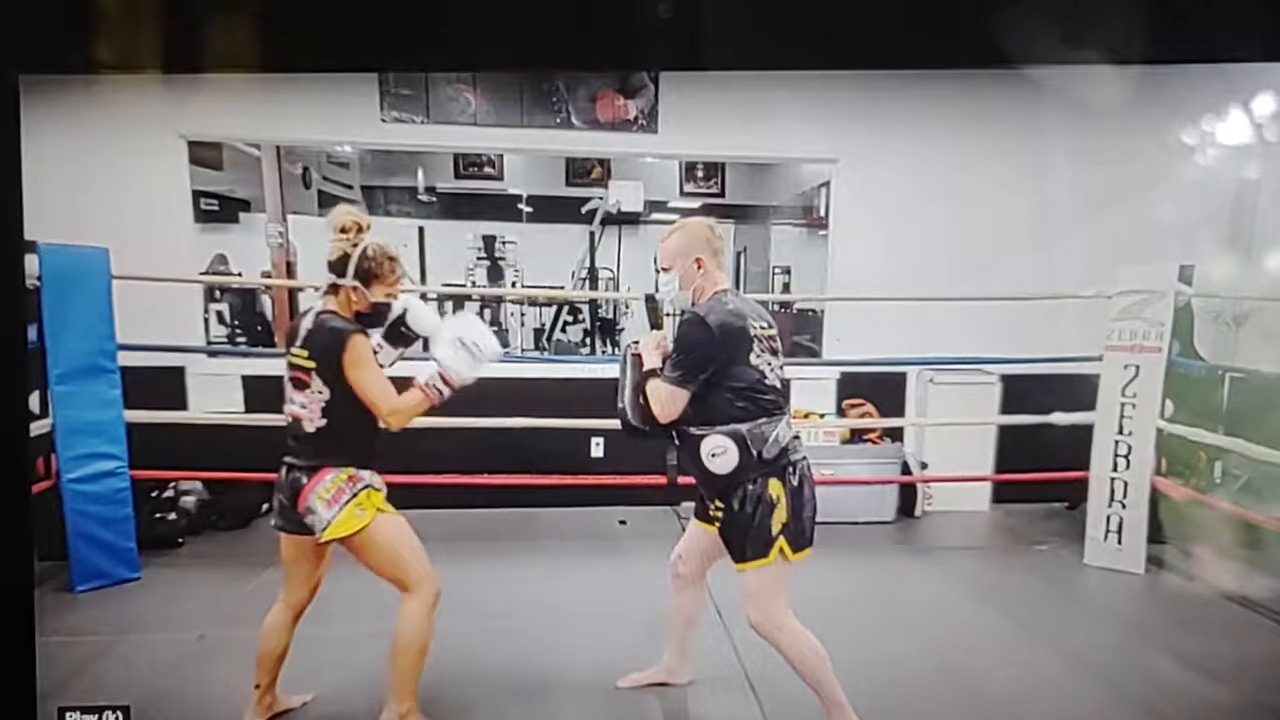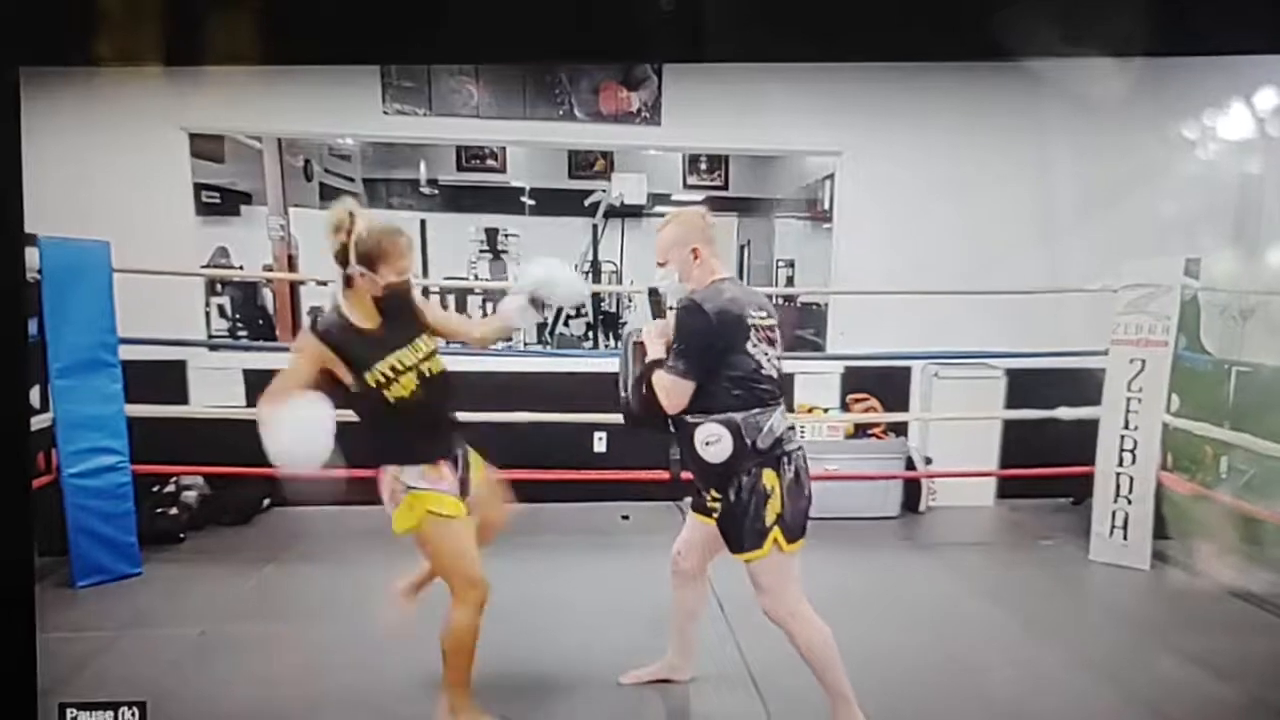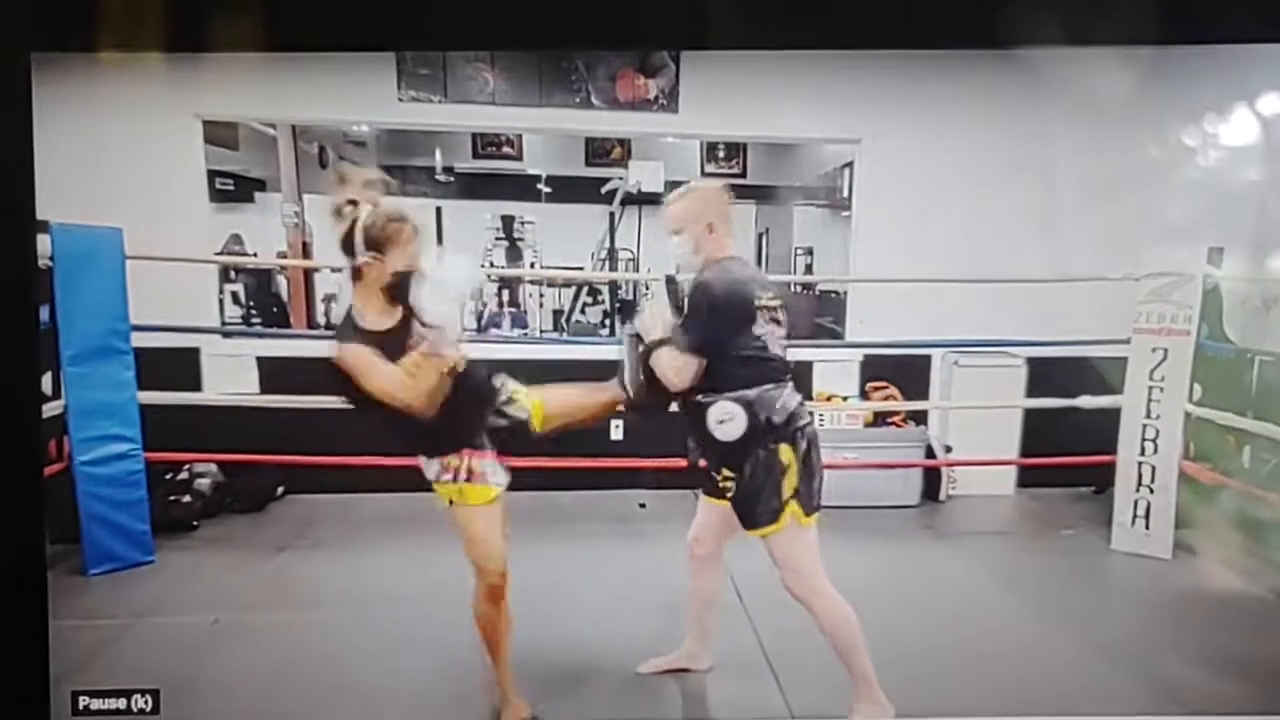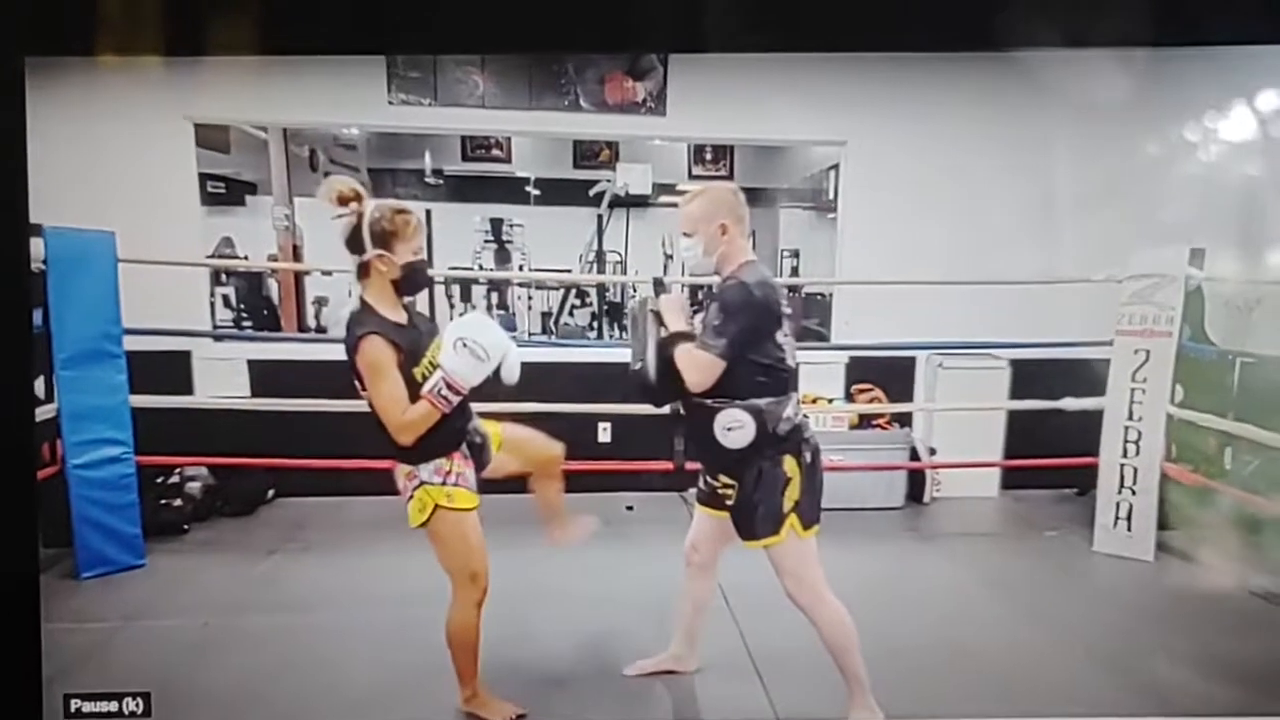
dt=0.3s
person 1, frame 1
left shoulder: (307, 325)
right shoulder: (348, 339)
right elbow: (394, 414)
left wrist: (393, 341)
right wrist: (449, 373)
left hip: (296, 480)
right hip: (340, 485)
left knee: (293, 598)
right knee: (423, 587)
person 1, frame 2
left shoulder: (408, 306)
right shoulder: (326, 337)
left elbow: (476, 333)
right elbow: (276, 400)
left wrist: (524, 303)
left hip: (447, 446)
right hip: (412, 475)
left knee: (491, 524)
right knee: (473, 590)
left ankle: (418, 581)
person 1, frame 3
left shoulder: (420, 299)
right shoulder: (352, 344)
left elbow: (449, 367)
right elbow: (419, 399)
right wrist: (436, 337)
left hip: (497, 405)
right hip: (458, 456)
left knee: (603, 394)
right knee: (492, 574)
person 1, frame 4
left shoulder: (400, 309)
right shoulder: (370, 339)
right elbow: (404, 428)
left wrist: (479, 352)
right wrist: (456, 376)
left hip: (465, 435)
right hip: (432, 470)
left knee: (550, 453)
right knee: (471, 585)
left ankle: (558, 524)
person 2, frame 1
left shoulder: (705, 322)
right shoulder: (750, 314)
left elbow: (666, 408)
left wrist: (651, 361)
right wrist: (674, 358)
left hip: (761, 484)
right hip: (737, 479)
left knee: (768, 616)
right knee: (685, 566)
right ankle: (674, 666)
person 2, frame 2
left shoulder: (701, 310)
right shoulder: (750, 302)
left elbow: (672, 400)
left wrist: (658, 354)
right wrist: (676, 347)
left hip: (759, 473)
right hip: (735, 469)
left knee: (781, 605)
right knee: (686, 561)
right ankle: (677, 662)
person 2, frame 3
left shoulder: (713, 287)
right shoulder: (749, 279)
left elbow: (678, 376)
left wrist: (656, 335)
right wrist: (673, 336)
left hip: (773, 449)
right hip: (744, 447)
left knee: (804, 581)
right knee: (702, 545)
right ankle: (695, 651)
person 2, frame 4
left shoulder: (745, 293)
right shoulder: (746, 287)
left elbow: (699, 375)
left wrist: (676, 323)
right wrist: (681, 332)
left hip: (773, 461)
right hip: (736, 457)
left knee: (805, 588)
right knee: (698, 553)
right ankle: (682, 653)
